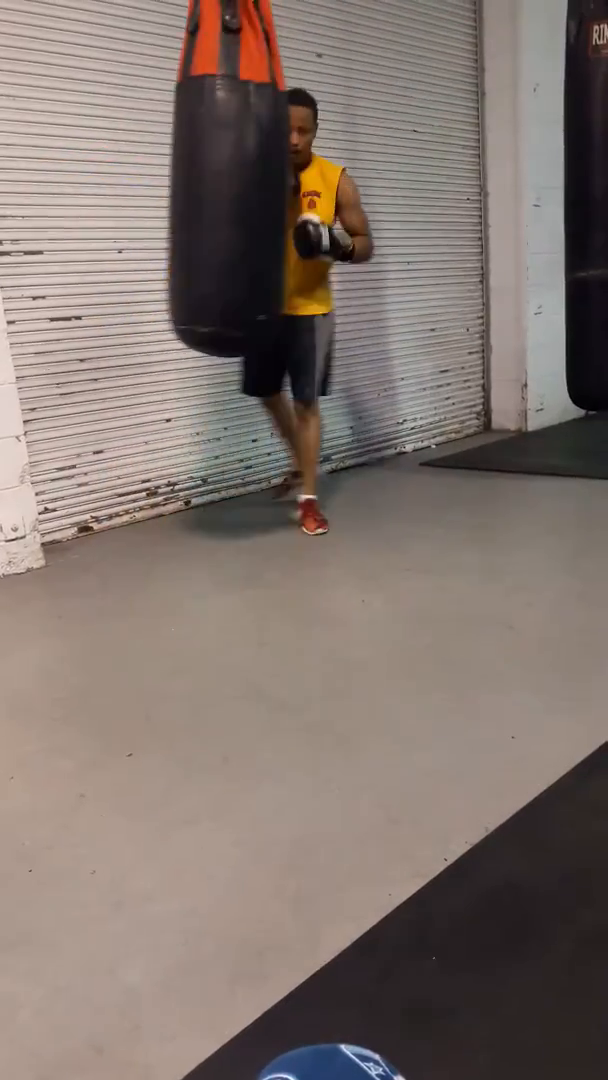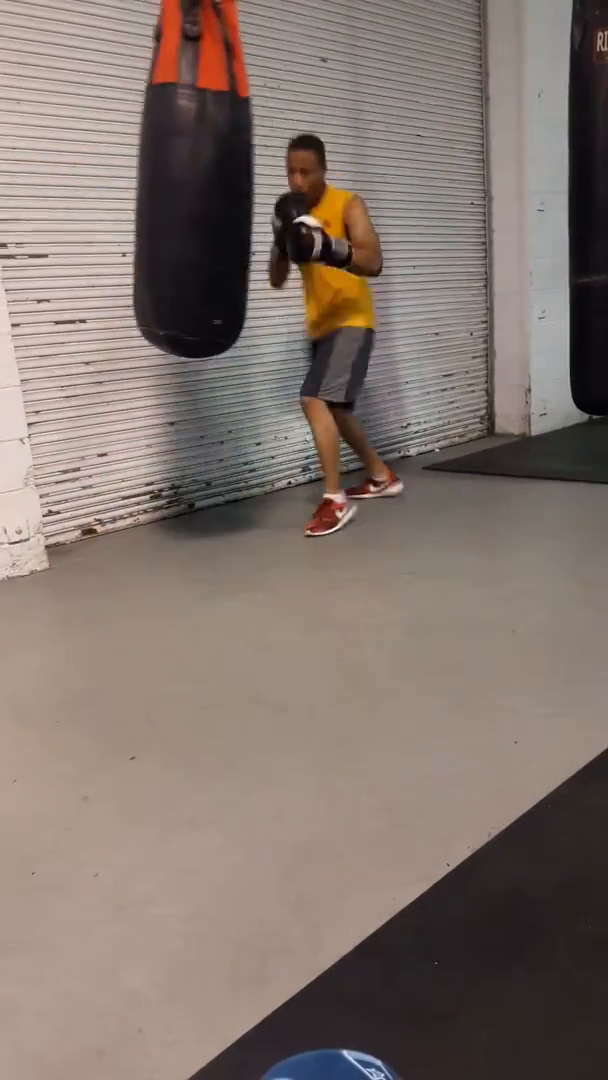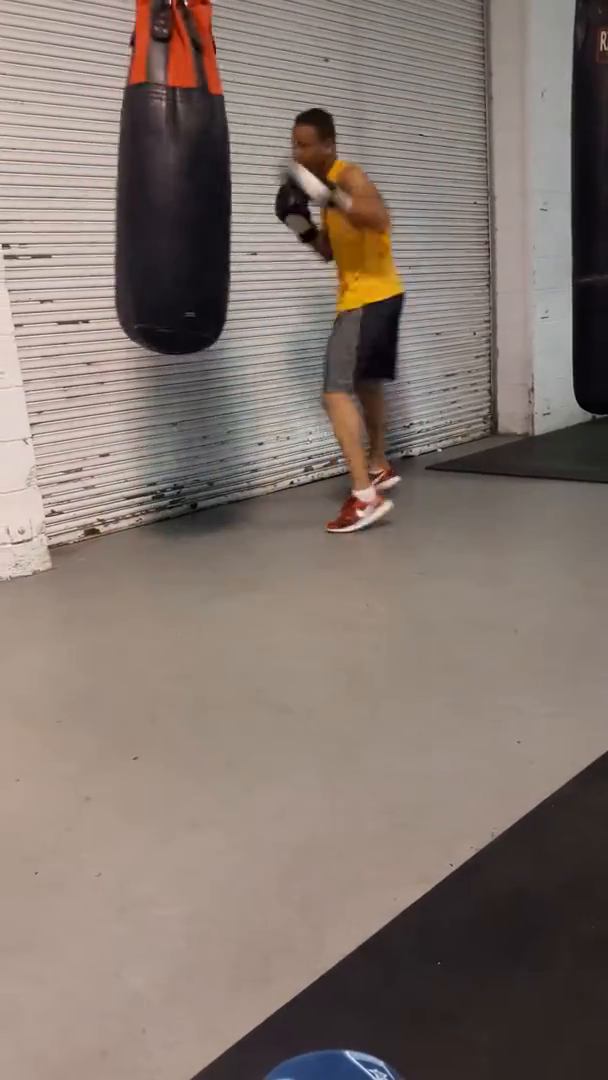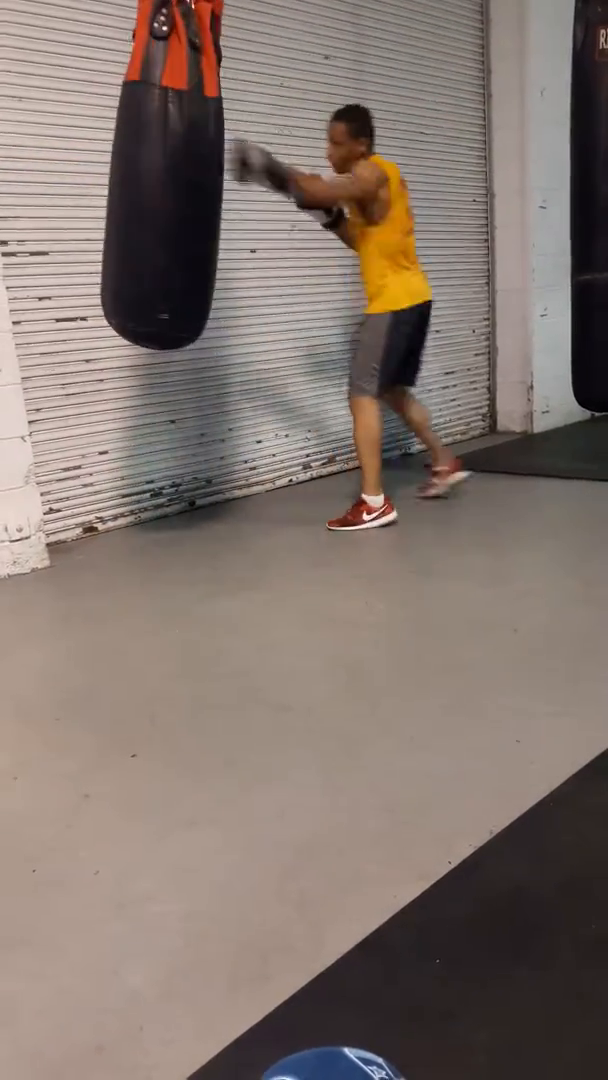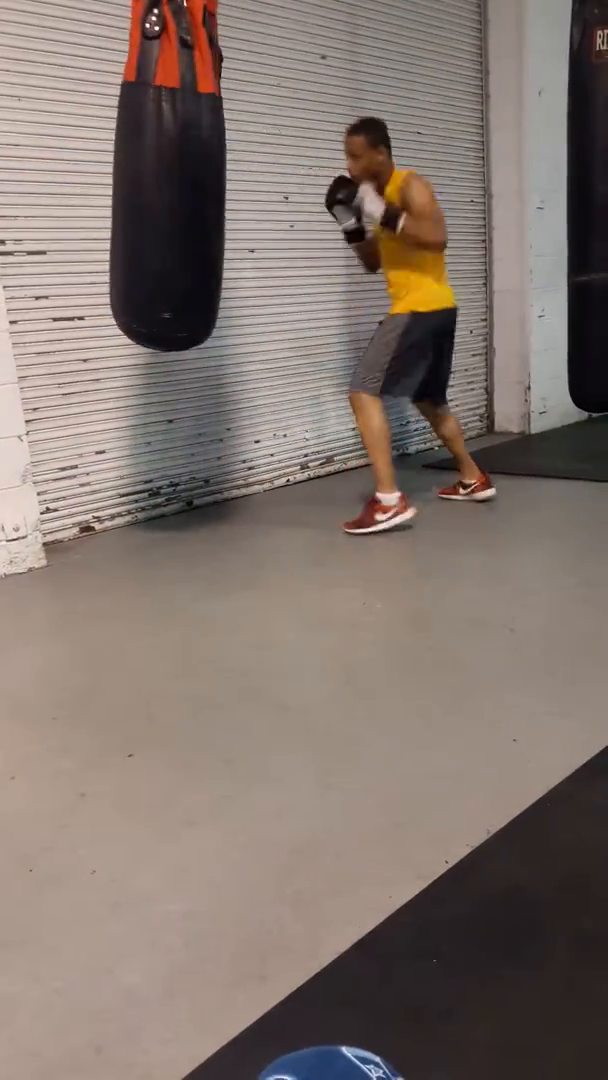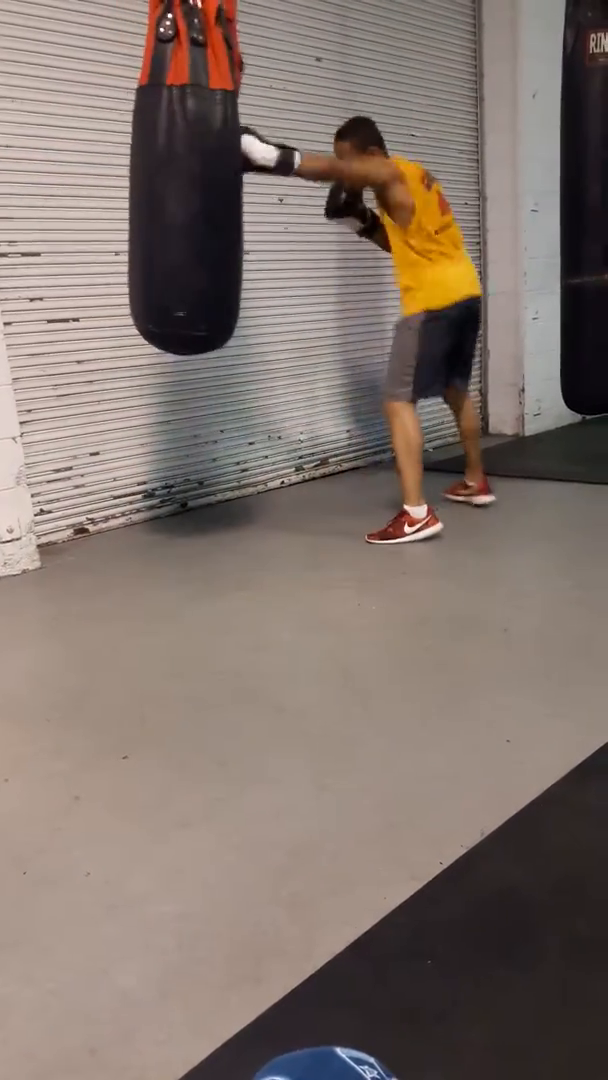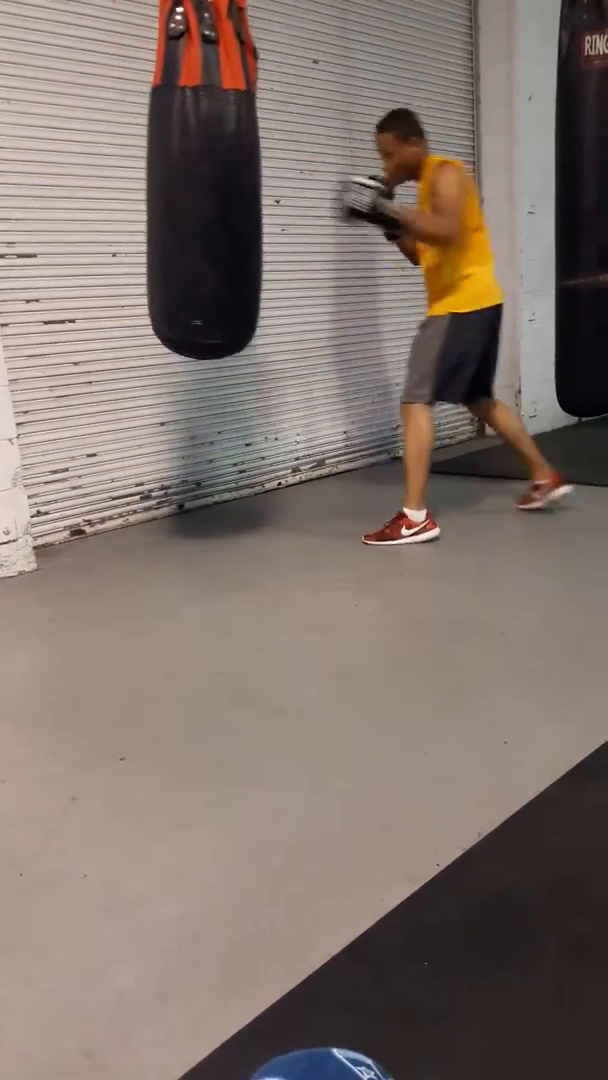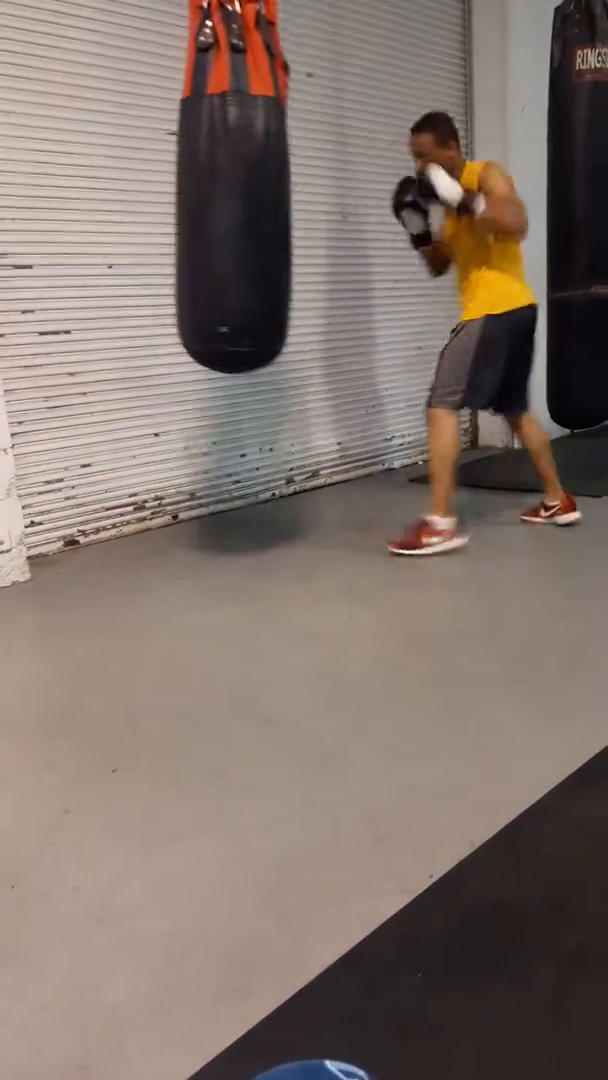
dt=0.2s
person 1, frame 1
left shoulder: (338, 180)
left elbow: (364, 244)
left wrist: (333, 243)
left hip: (311, 309)
left knee: (306, 403)
right knee: (268, 395)
left ankle: (308, 499)
right ankle: (301, 468)
person 1, frame 2
left shoulder: (348, 206)
right shoulder: (292, 212)
left elbow: (372, 263)
right elbow: (276, 280)
left wrist: (330, 248)
right wrist: (284, 242)
left hip: (350, 324)
right hip: (319, 327)
left knee: (317, 402)
right knee: (331, 407)
left ankle: (334, 500)
right ankle: (381, 476)
person 1, frame 3
left shoulder: (349, 176)
right shoulder: (315, 186)
left elbow: (377, 219)
left wrist: (328, 193)
right wrist: (302, 225)
left hip: (370, 299)
right hip: (378, 297)
left knee: (337, 393)
right knee: (366, 383)
left ankle: (366, 496)
right ankle: (380, 468)
person 1, frame 4
left shoulder: (371, 174)
right shoulder: (368, 182)
left elbow: (326, 191)
right elbow: (364, 241)
left wrist: (271, 172)
right wrist: (331, 217)
left hip: (393, 302)
right hip: (411, 300)
left knee: (363, 395)
right knee: (394, 389)
left ankle: (374, 502)
right ankle: (445, 464)
person 1, frame 5
left shoulder: (411, 186)
right shoulder: (378, 194)
left elbow: (435, 237)
right elbow: (373, 262)
left wrist: (386, 216)
right wrist: (351, 224)
left hip: (420, 308)
right hip: (435, 310)
left knee: (364, 394)
right knee: (430, 401)
left ankle: (388, 500)
right ankle: (474, 479)
person 1, frame 6
left shoulder: (389, 173)
right shoulder: (414, 175)
left elbow: (330, 171)
left wrist: (272, 155)
right wrist: (364, 223)
left hip: (434, 304)
right hip: (463, 296)
left knee: (399, 401)
right knee: (456, 390)
left ankle: (416, 513)
right ankle: (476, 481)
person 1, frame 7
left shoulder: (446, 174)
right shoulder: (429, 185)
left elbow: (445, 235)
right elbow: (420, 254)
left wrist: (389, 209)
right wrist: (392, 225)
left hip: (461, 308)
right hip: (470, 305)
left knee: (415, 403)
right knee: (479, 402)
left ankle: (414, 516)
right ankle: (545, 477)
person 1, frame 8
left shoulder: (487, 175)
right shoulder: (449, 197)
left elbow: (516, 224)
right elbow: (438, 265)
left wrist: (461, 198)
right wrist: (416, 226)
left hip: (498, 309)
right hip: (505, 311)
left knee: (441, 407)
right knee: (515, 410)
left ankle: (439, 523)
right ankle: (558, 501)
